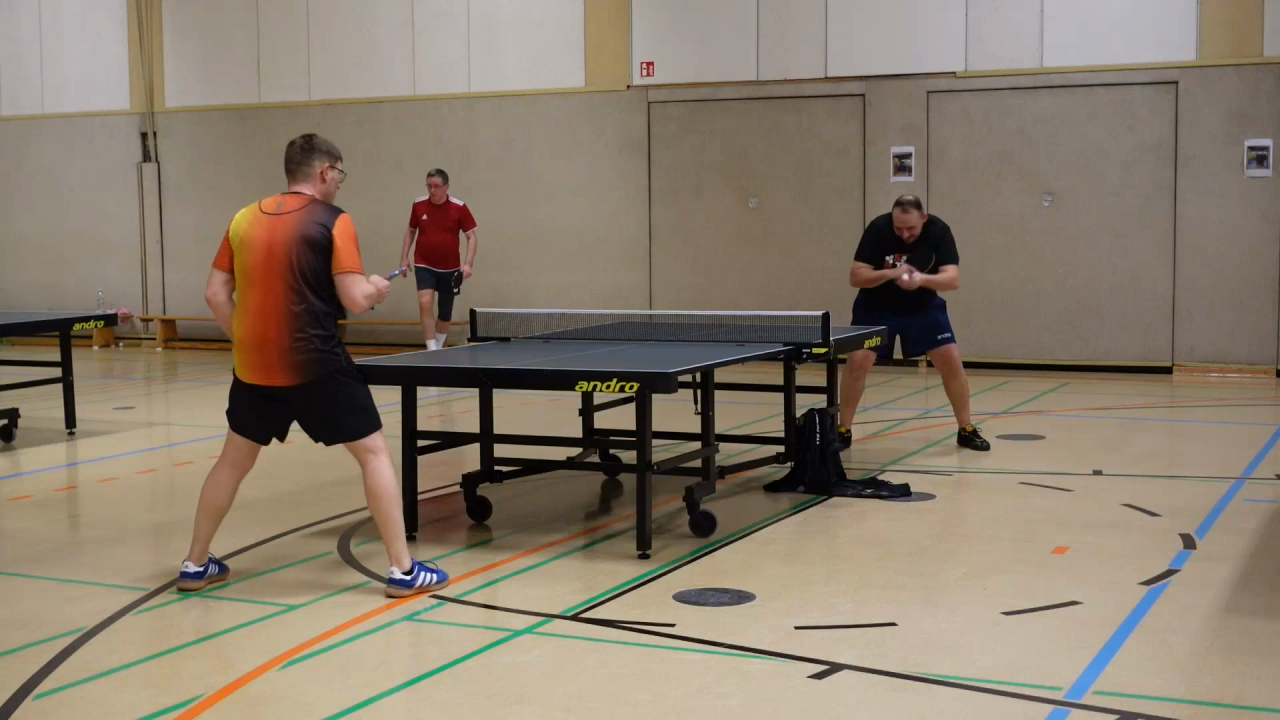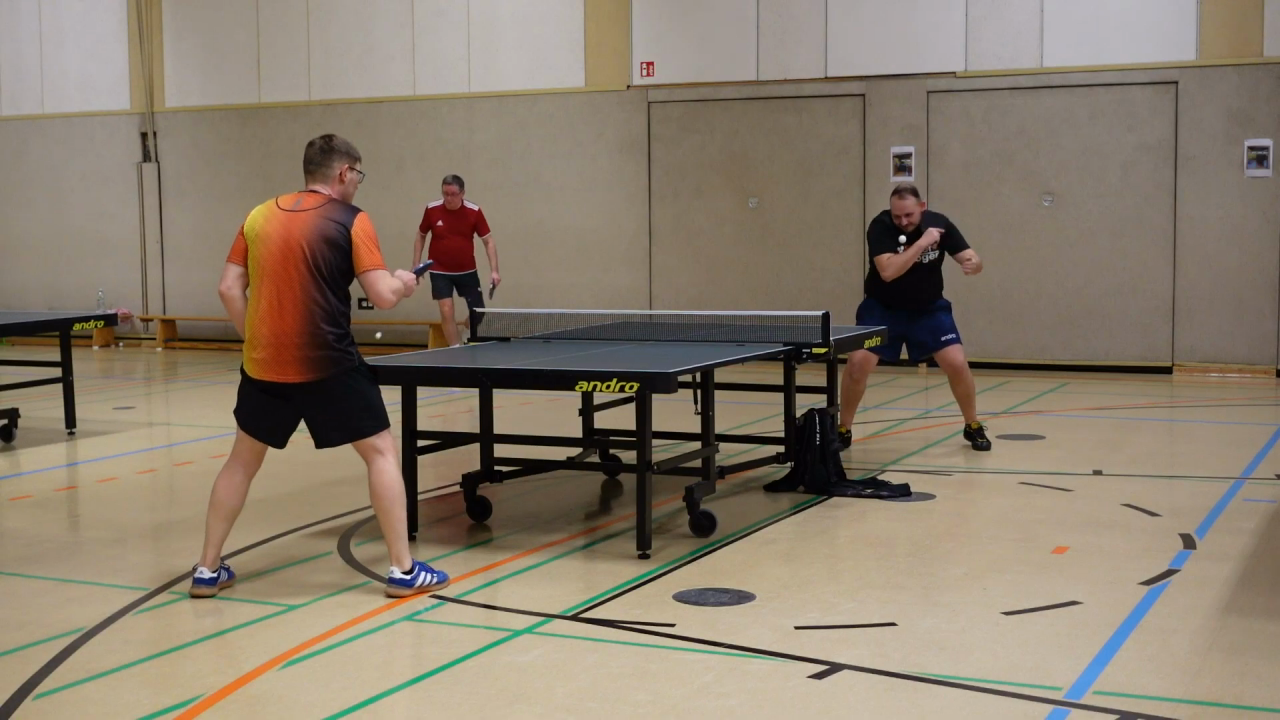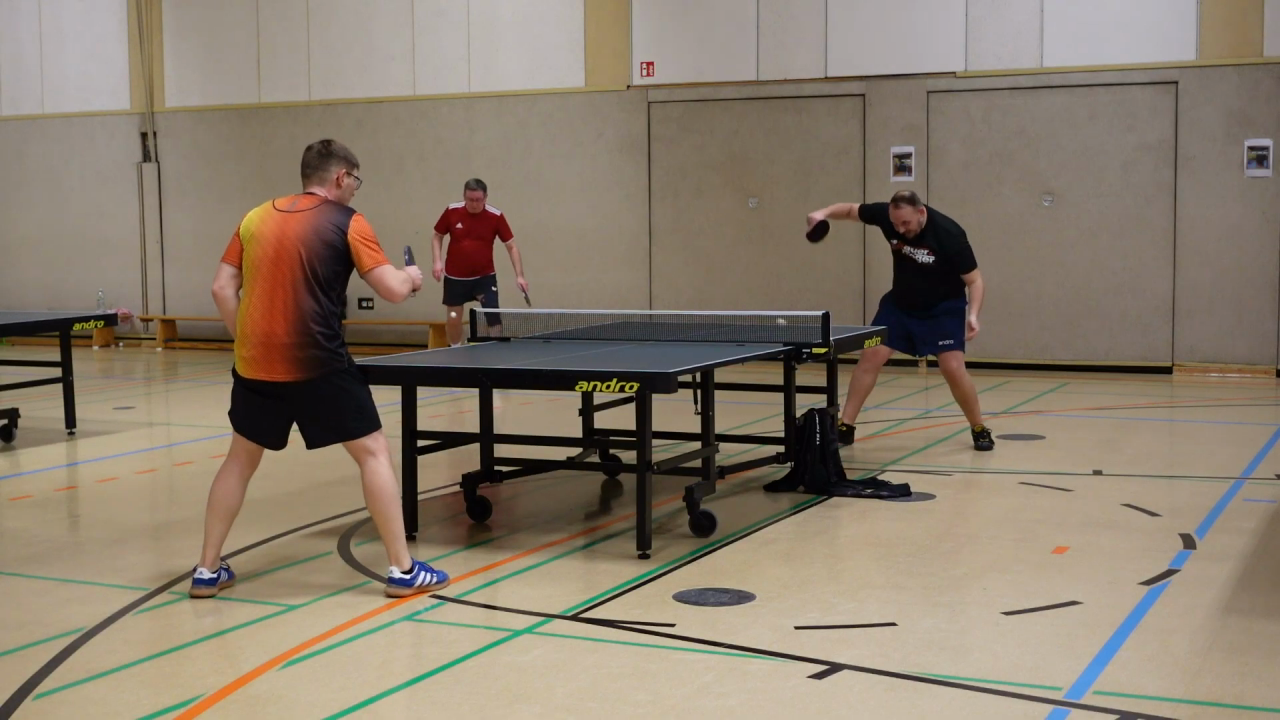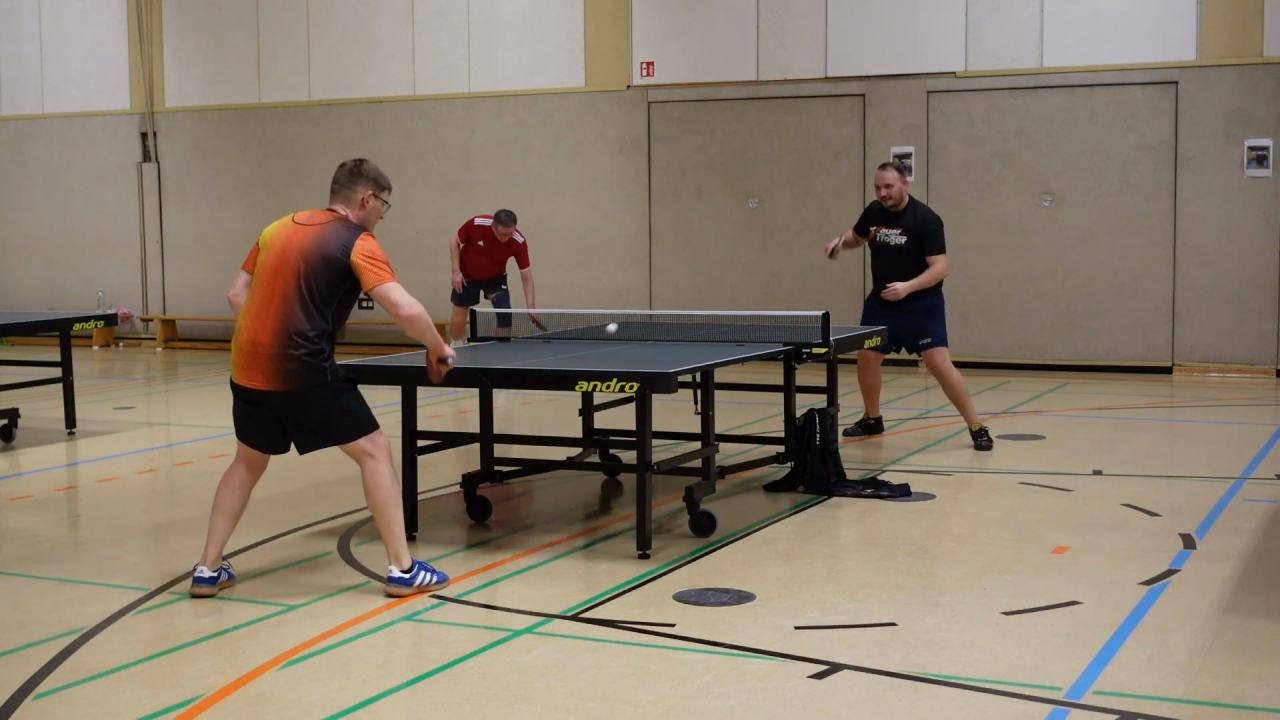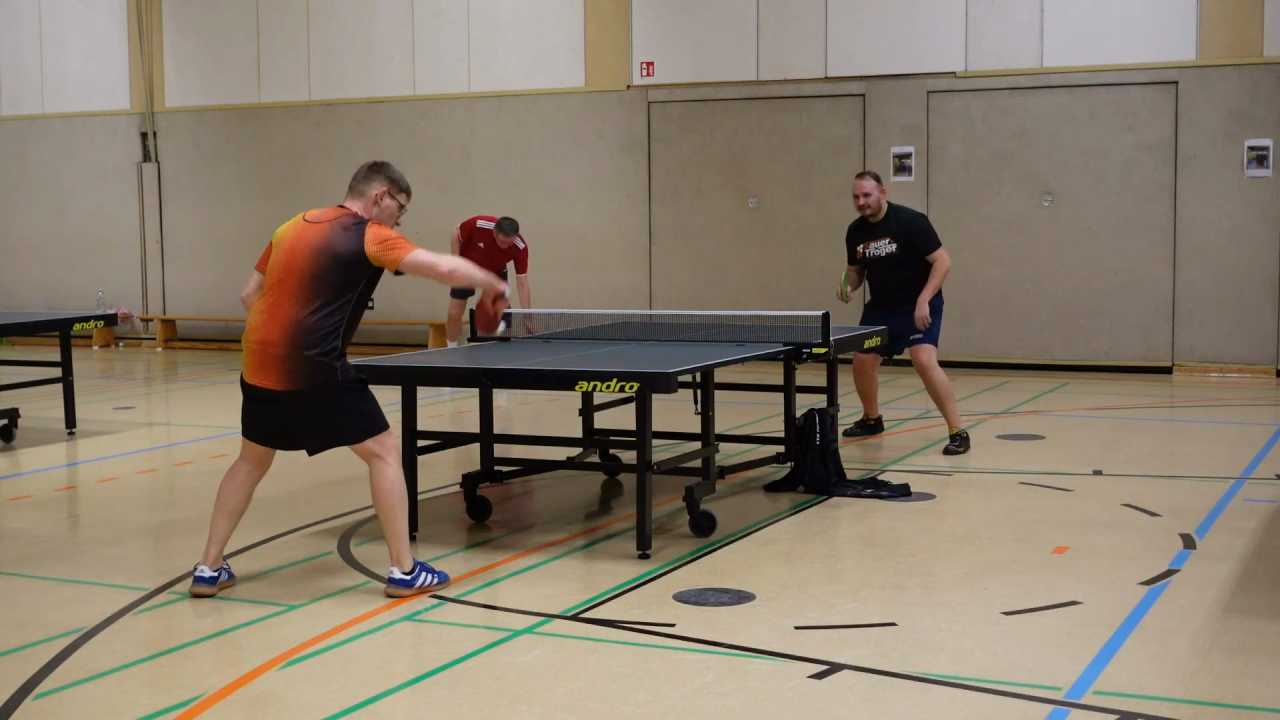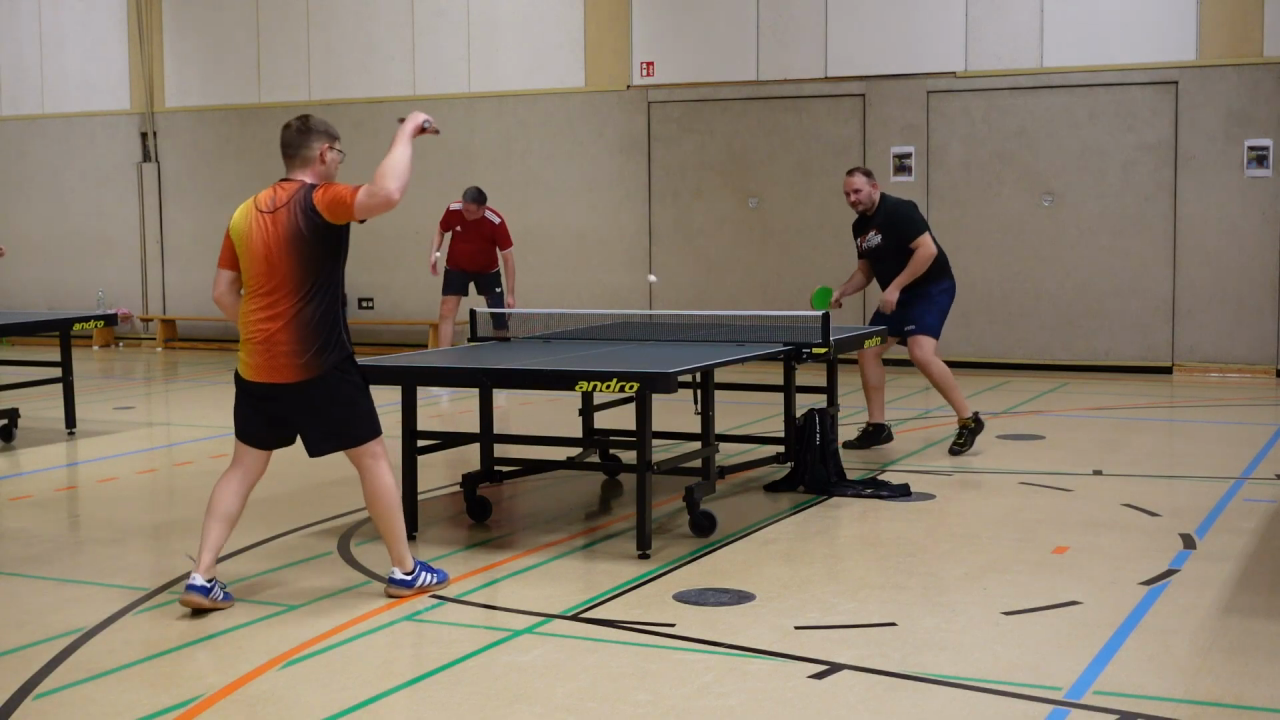
dt=0.3s
person 1, frame 1
left shoulder: (244, 218)
right shoulder: (333, 221)
left elbow: (216, 294)
right elbow: (355, 301)
right wrist: (376, 287)
left hip: (254, 367)
right hip: (317, 365)
left knee: (233, 460)
right knee: (374, 453)
left ankle: (195, 563)
right ankle: (403, 569)
person 1, frame 2
left shoulder: (259, 216)
right shoulder: (351, 221)
left elbow: (229, 289)
right elbow: (384, 296)
right wrist: (403, 281)
left hip: (263, 365)
right hip: (327, 363)
left knee: (242, 461)
right knee: (381, 452)
left ankle: (207, 569)
right ankle: (403, 569)
person 1, frame 3
left shoulder: (255, 218)
right shoulder: (347, 222)
left elbow: (222, 289)
right elbow: (393, 291)
right wrist: (410, 275)
left hip: (255, 364)
right hip: (317, 363)
left knee: (239, 461)
right knee: (373, 453)
left ankle: (207, 570)
right ankle: (403, 569)
person 1, frame 4
left shoulder: (279, 228)
right shoulder: (357, 243)
left elbow: (237, 295)
right elbow: (406, 310)
right wrist: (439, 348)
left hip: (247, 368)
right hip: (303, 371)
left knee: (247, 463)
right knee: (375, 451)
left ankle: (207, 569)
right ankle: (402, 569)
person 1, frame 5
left shoulder: (292, 226)
right shoulder: (369, 236)
left elbow: (250, 294)
right elbow: (440, 268)
right wrist: (489, 280)
left hip: (258, 367)
right hip: (315, 371)
left knee: (251, 461)
right knee: (384, 453)
left ankle: (208, 568)
right ankle: (403, 571)
person 1, frame 6
left shoulder: (246, 213)
right shoulder: (319, 199)
left elbow: (223, 292)
right elbow: (387, 194)
right wrist: (408, 129)
left hip: (257, 367)
right hip: (319, 365)
left knee: (244, 467)
right knee: (373, 459)
left ankle: (201, 578)
right ankle: (405, 572)
person 2, frame 1
left shoulder: (939, 231)
right shoulder: (878, 229)
left elbow: (952, 279)
right elbow: (857, 276)
left wrist: (922, 280)
right wrist: (888, 274)
left hip: (923, 305)
right hip: (877, 303)
left knee: (951, 360)
right knee: (858, 359)
left ankle: (966, 430)
right ankle: (842, 430)
person 2, frame 2
left shoulder: (940, 224)
right shoulder: (881, 226)
left elbow: (971, 260)
right elbow: (887, 272)
left wrist: (974, 265)
right wrist: (922, 243)
left hip: (929, 309)
right hip: (882, 309)
left knee: (956, 363)
right knee: (858, 362)
left ankle: (974, 426)
right ankle: (843, 430)
person 2, frame 3
left shoulder: (949, 233)
right shoulder: (886, 214)
left elbow: (974, 280)
right elbow: (851, 210)
left wrist: (972, 315)
right wrist: (824, 213)
left hip: (942, 308)
right hip: (900, 304)
left knee: (954, 368)
right knee: (870, 357)
left ankle: (979, 429)
right ankle: (845, 426)
person 2, frame 4
left shoulder: (925, 219)
right shoulder: (873, 212)
left elbow: (940, 267)
right elbow: (855, 238)
left wrist: (907, 287)
right wrist: (838, 242)
left hip: (921, 303)
right hip: (881, 302)
left knee: (940, 364)
right knee: (867, 359)
left ankle: (977, 428)
right ankle: (872, 419)
person 2, frame 5
left shoulder: (910, 221)
right shoulder: (855, 231)
left elbow: (942, 262)
right elbow: (855, 271)
left wrist: (923, 300)
right wrist: (847, 286)
left hip: (919, 305)
right hip: (881, 307)
left knee: (924, 361)
right knee: (862, 362)
left ankle: (958, 432)
right ankle: (872, 419)
person 2, frame 6
left shoulder: (899, 211)
right shoulder: (860, 225)
left elbow: (928, 250)
right elbow: (866, 271)
left wrist: (895, 286)
right wrist: (841, 292)
left hip: (931, 288)
right hip: (898, 295)
left knee: (921, 353)
right knee: (868, 352)
left ankle: (967, 420)
right ankle: (877, 428)
